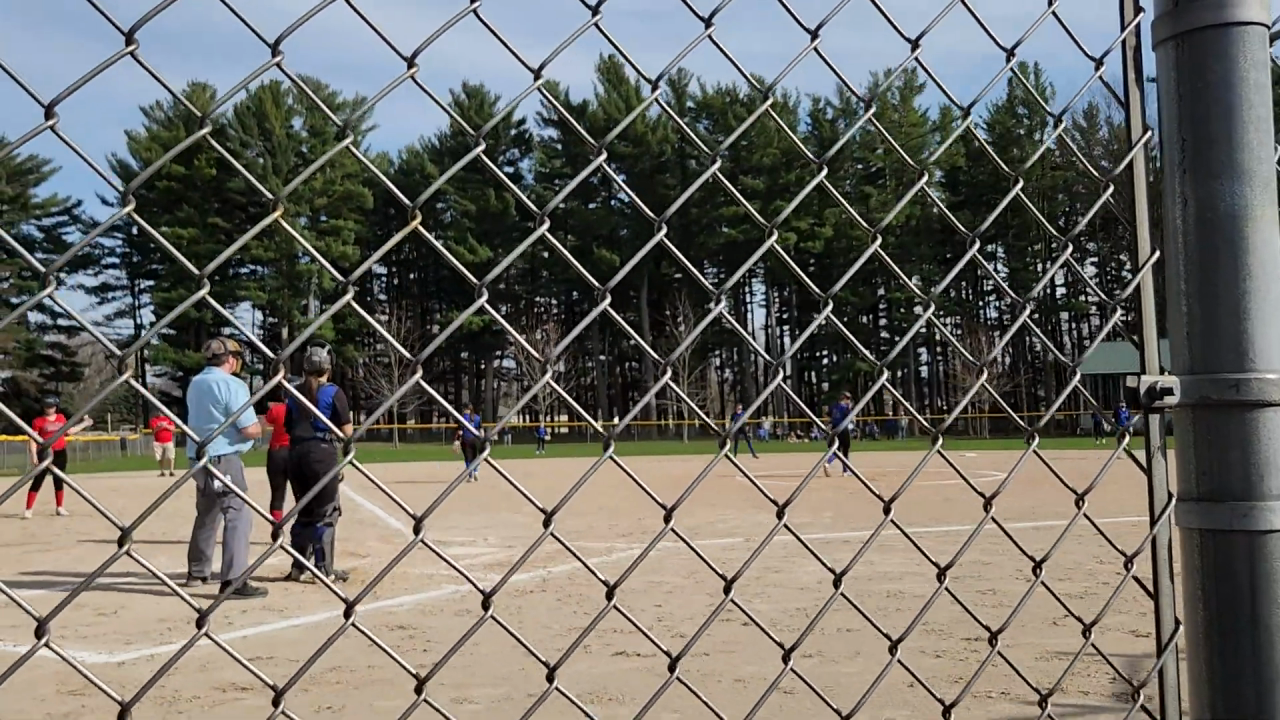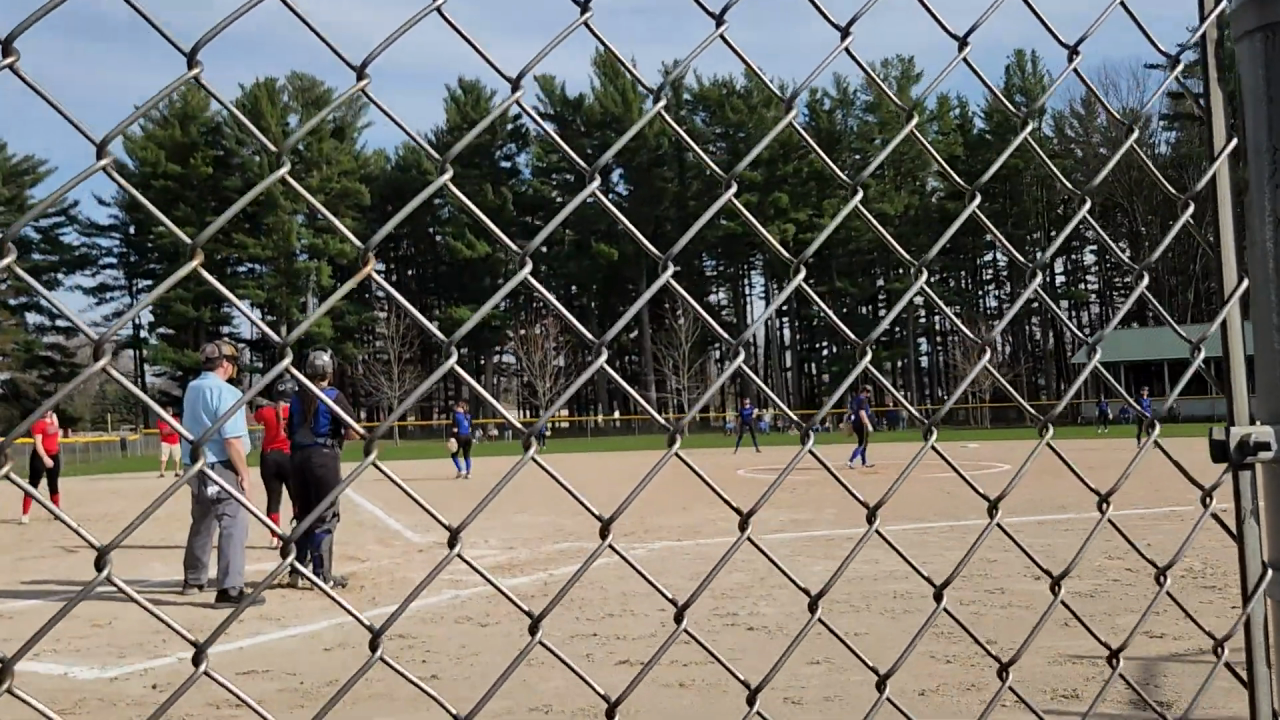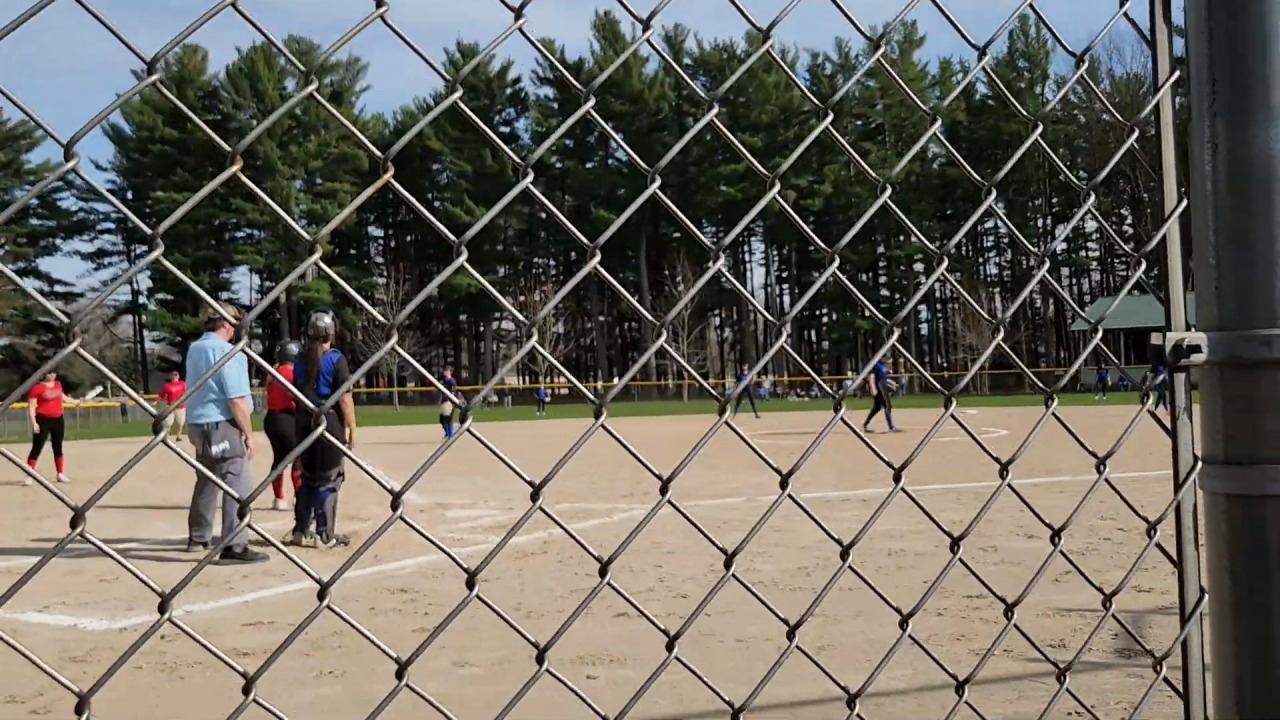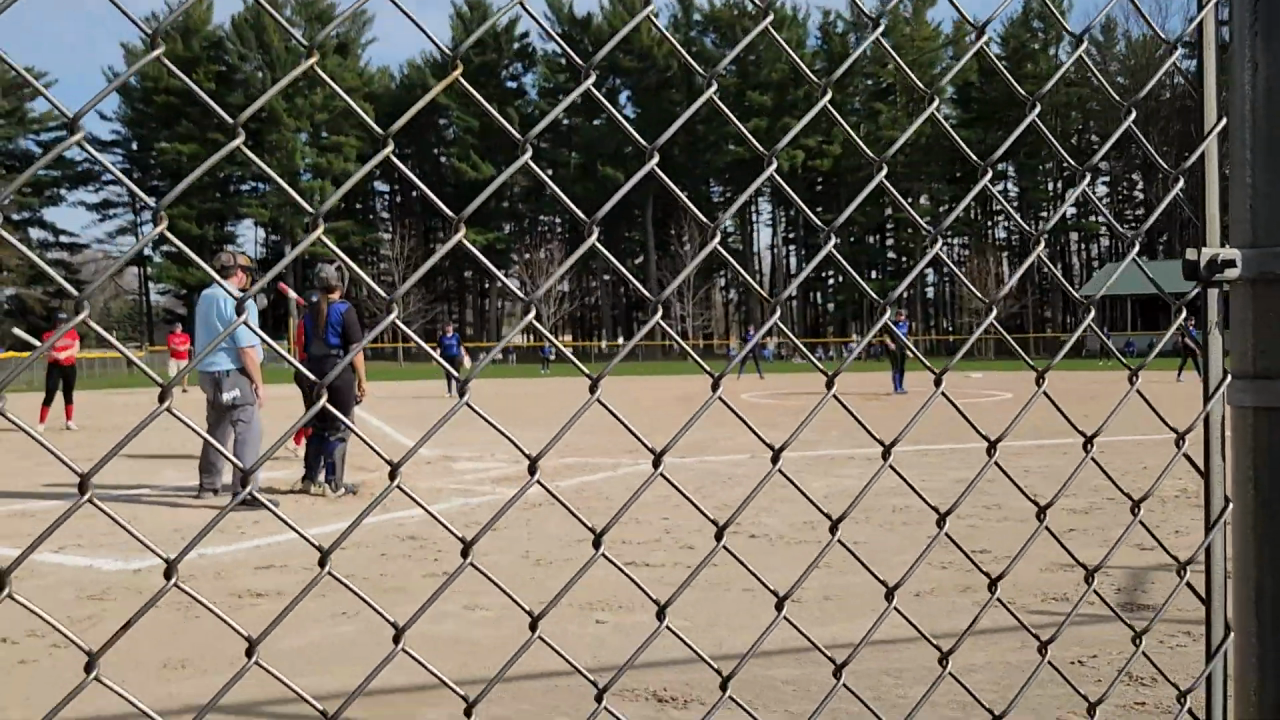
dt=0.5s
person 1, frame 1
left shoulder: (195, 383)
right shoulder: (231, 384)
right elbow: (249, 427)
right wrist: (259, 431)
left hip: (199, 457)
right hip: (222, 458)
left knee: (207, 515)
right knee: (239, 516)
left ankle: (197, 572)
right ankle: (233, 581)
person 1, frame 2
left shoulder: (191, 388)
right shoulder: (225, 391)
right elbow: (232, 440)
right wrist: (244, 474)
left hip: (196, 465)
right hip: (218, 466)
left knee: (202, 523)
right knee: (234, 524)
left ankle: (193, 580)
right ankle: (229, 590)
person 1, frame 3
left shoulder: (194, 349)
right shoulder: (228, 352)
right elbow: (236, 400)
right wrist: (248, 433)
left hip: (197, 424)
right hip: (221, 425)
left knee: (206, 481)
right knee: (238, 483)
left ankle: (198, 537)
right ankle: (234, 546)
person 1, frame 4
left shoulder: (204, 297)
right shoulder: (238, 301)
right elbow: (247, 349)
right wrist: (259, 383)
left hip: (208, 372)
right hip: (232, 374)
left knee: (217, 430)
right knee: (248, 430)
left ankle: (208, 485)
right ankle: (245, 494)
person 2, frame 1
left shoulder: (295, 393)
right shoulder: (333, 392)
left elbow: (289, 428)
right elbow: (347, 431)
right wrist: (335, 430)
left hip: (296, 453)
right hip: (322, 453)
left knee: (304, 512)
right knee: (326, 513)
left ankle: (299, 567)
right ankle: (324, 570)
person 2, frame 2
left shoulder: (297, 398)
right shoulder: (334, 396)
left elbow: (291, 433)
right elbow: (354, 432)
right wrist: (339, 431)
left hip: (298, 458)
right hip: (324, 458)
left knee: (303, 516)
right knee: (325, 518)
left ankle: (297, 573)
right ankle: (323, 576)
person 2, frame 3
left shoulder: (300, 360)
right shoulder: (335, 359)
right elbow: (344, 398)
right wrist: (351, 428)
left hip: (302, 420)
right hip: (328, 420)
left knee: (308, 477)
right knee: (329, 478)
left ankle: (300, 531)
right ankle: (324, 535)
person 2, frame 4
left shoulder: (310, 311)
right shoulder: (344, 309)
left elbow: (307, 346)
right elbow: (355, 348)
right wrist: (362, 380)
left hip: (314, 371)
right hip: (338, 371)
left knee: (318, 426)
right knee: (338, 428)
left ankle: (310, 479)
right ankle: (334, 484)
